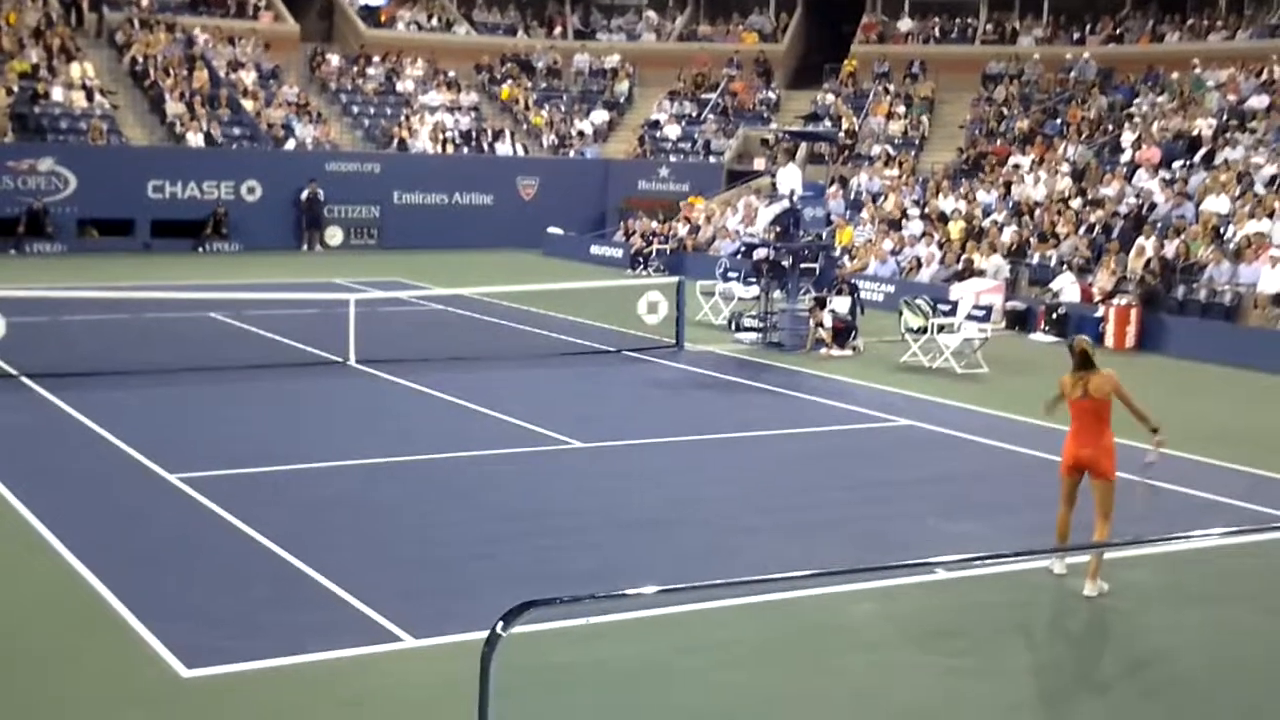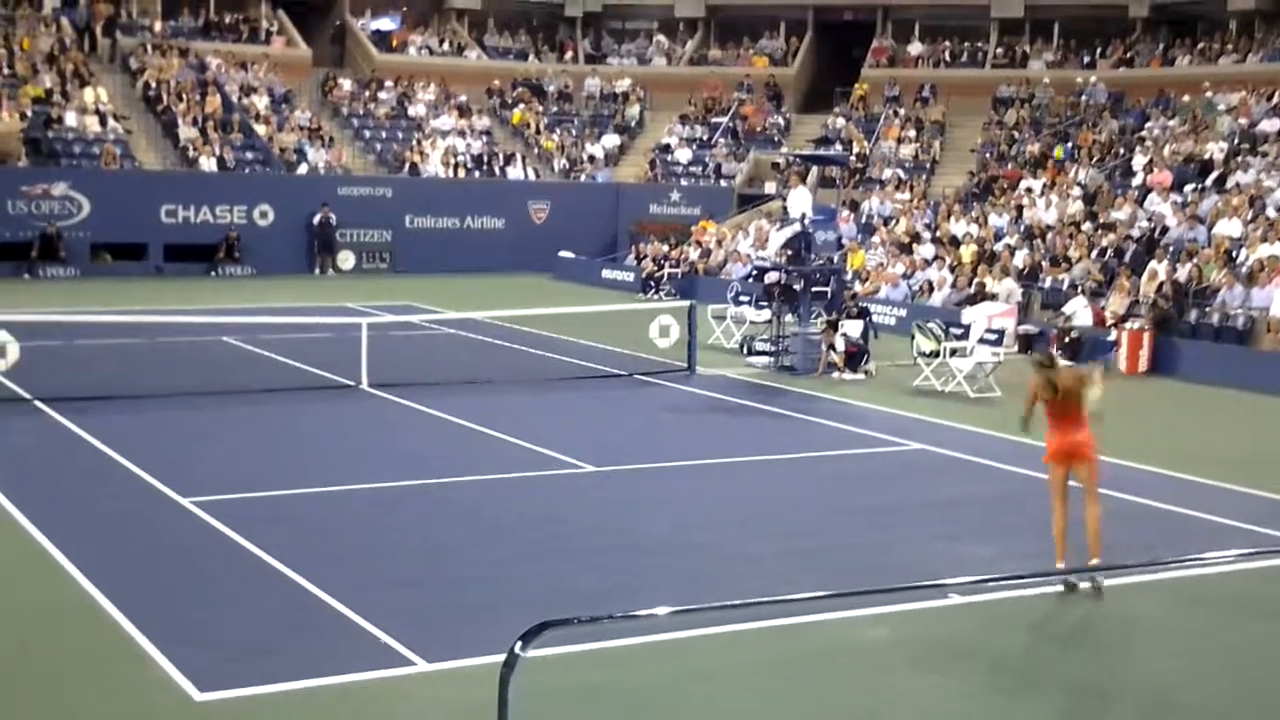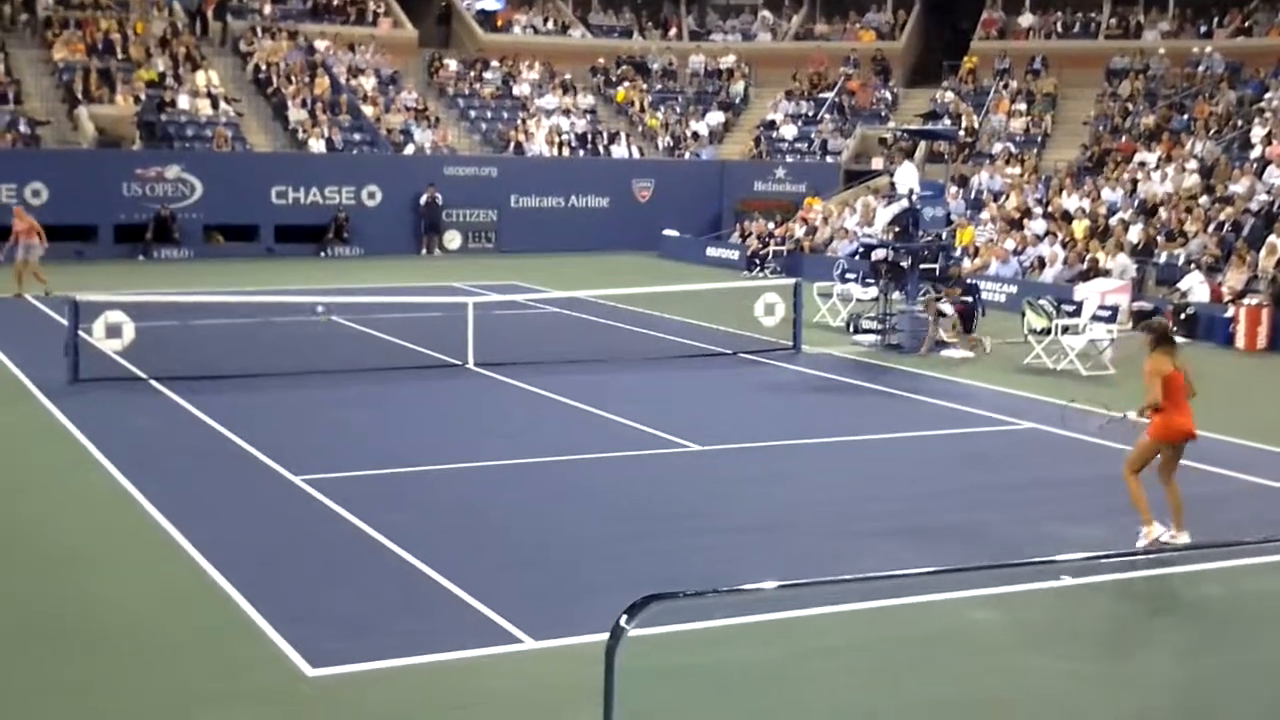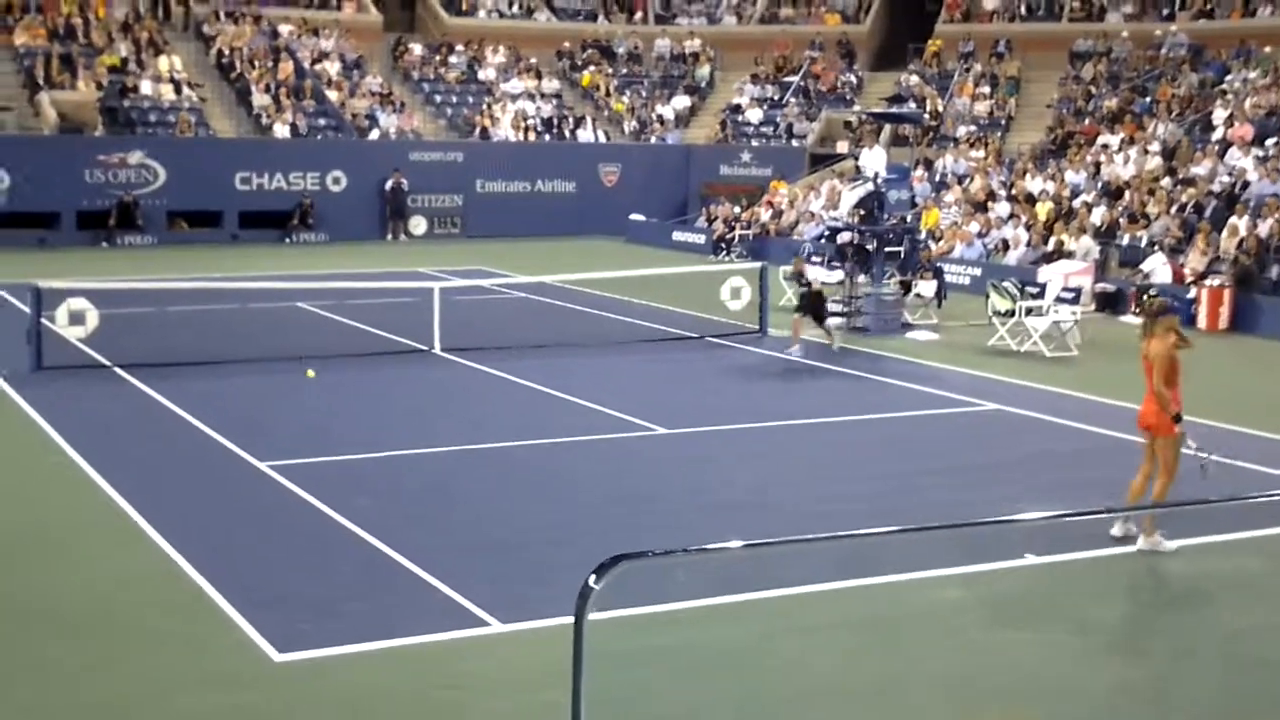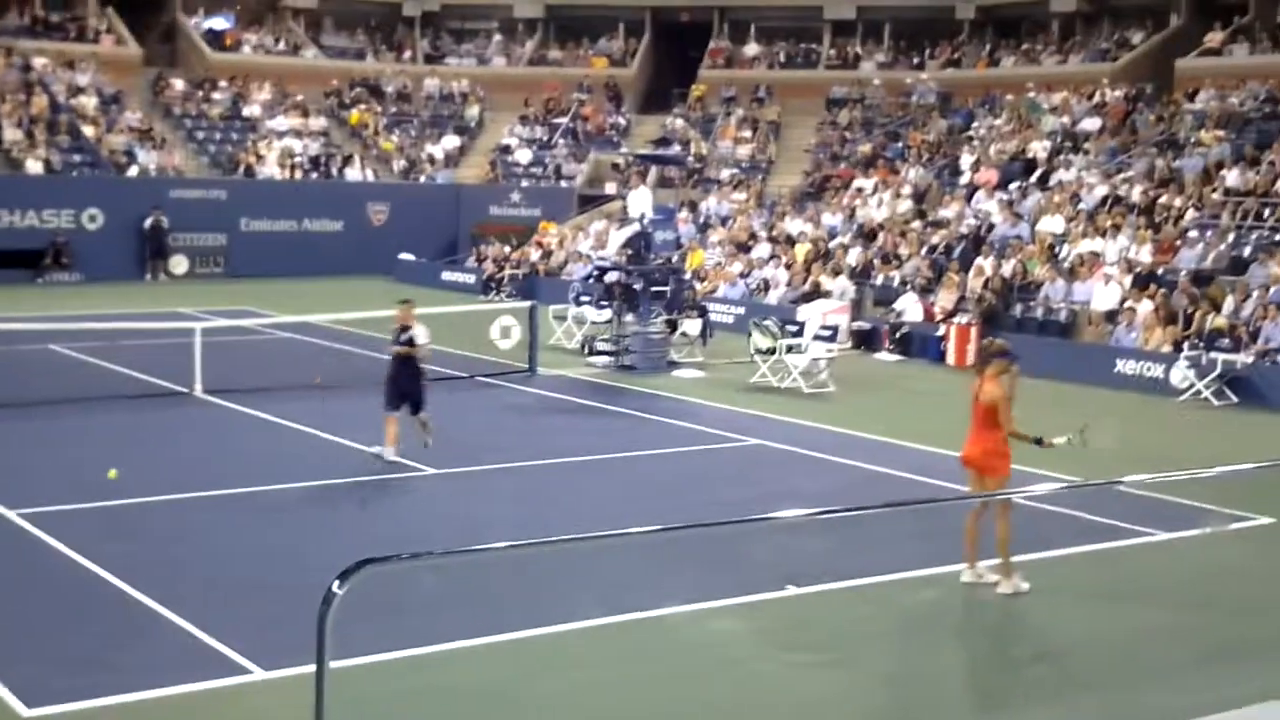
dt=1s
person 1, frame 1
left shoulder: (1066, 381)
right shoulder: (1108, 379)
right elbow: (1134, 410)
left wrist: (1052, 403)
right wrist: (1154, 429)
left hip: (1073, 450)
right hip: (1100, 453)
left knee: (1066, 505)
right knee: (1102, 519)
left ankle: (1059, 559)
right ankle: (1092, 581)
person 1, frame 2
left shoulder: (1038, 384)
right shoulder: (1072, 375)
left elbow: (1027, 414)
right elbow: (1094, 374)
left wrist: (1026, 422)
left hip: (1058, 445)
right hip: (1081, 443)
left knee: (1059, 508)
right knee: (1092, 503)
left ankle: (1061, 566)
right ankle: (1095, 563)
person 1, frame 3
left shoulder: (1153, 361)
right shoulder: (1176, 359)
left elbow: (1156, 400)
right elbow: (1190, 392)
left wrist: (1144, 409)
left hip: (1165, 424)
right hip: (1185, 423)
left knee: (1130, 471)
right knee: (1167, 477)
left ankle: (1150, 526)
right ankle: (1179, 532)
person 1, frame 4
left shoulder: (1151, 340)
right shoulder: (1164, 346)
left elbow: (1186, 343)
right elbow: (1159, 388)
left wrist: (1174, 329)
right wrist: (1177, 418)
left hip: (1150, 410)
right hip: (1163, 413)
left knee: (1148, 469)
right knee: (1165, 476)
left ankle: (1123, 522)
right ankle: (1148, 535)
person 1, frame 5
left shoulder: (980, 382)
right shoulder: (997, 389)
right elbow: (1009, 429)
left wrist: (1011, 381)
right wrist: (1037, 441)
left hip: (974, 449)
right hip: (991, 454)
left knee: (977, 509)
right knee: (1003, 514)
left ankle: (970, 568)
right ankle: (1007, 577)
